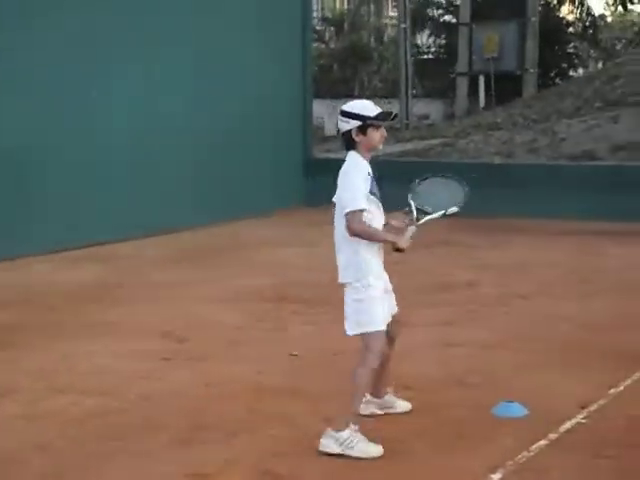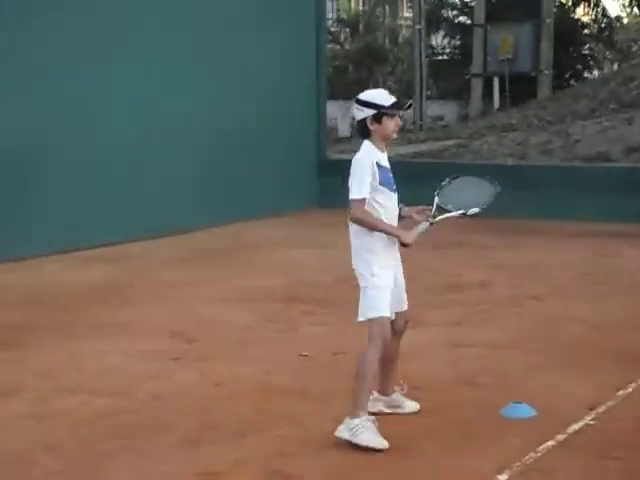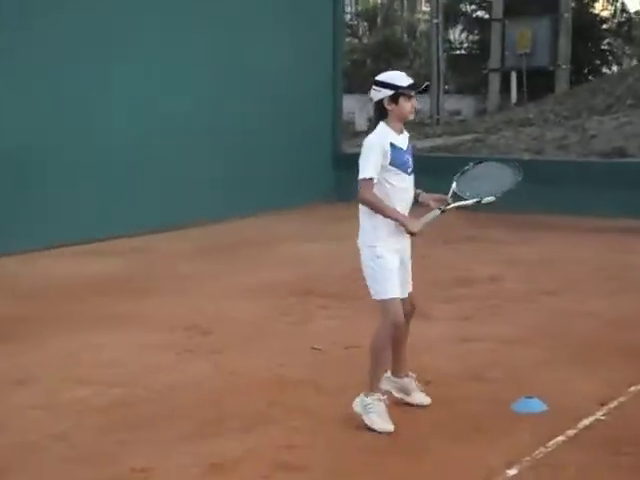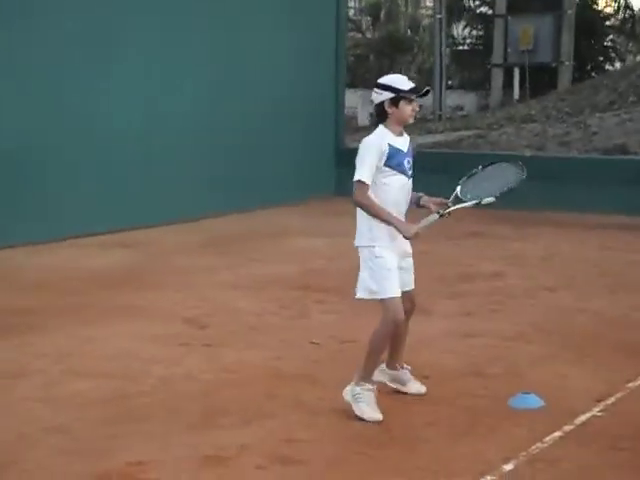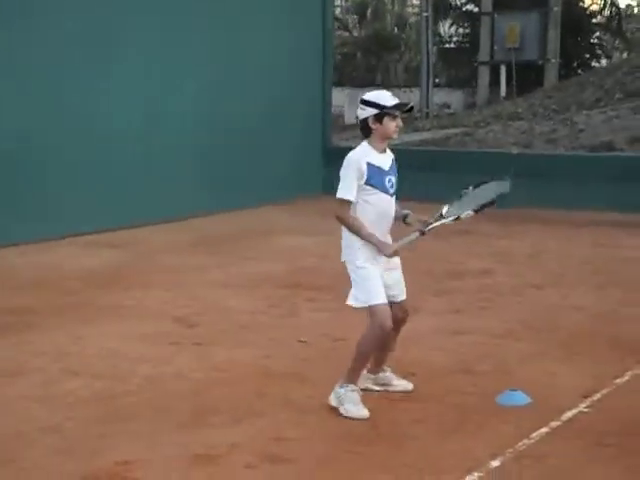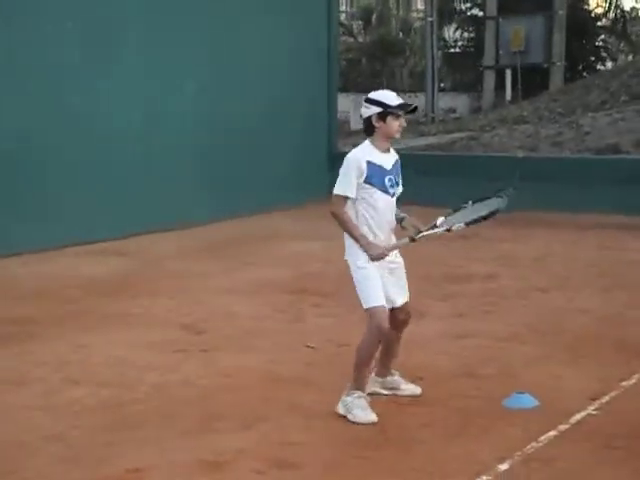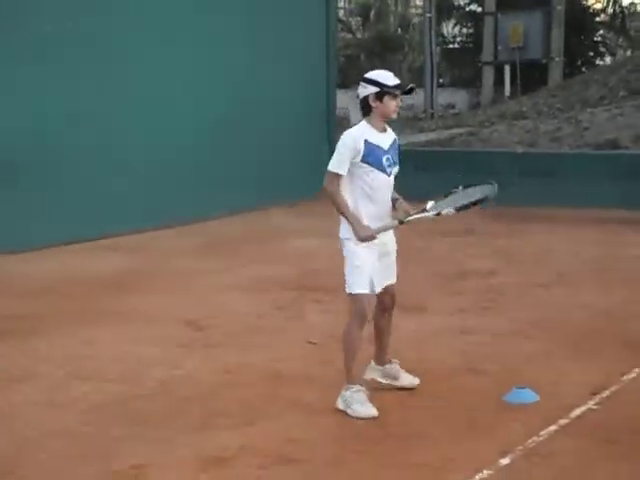
dt=0.1s
person 1, frame 1
left shoulder: (360, 168)
right shoulder: (354, 171)
right elbow: (353, 226)
left wrist: (386, 222)
right wrist: (392, 238)
left hip: (372, 268)
right hip: (361, 272)
left knee: (390, 330)
right knee: (375, 352)
left ankle: (377, 395)
right ankle: (343, 433)
person 1, frame 2
left shoulder: (380, 157)
right shoulder: (365, 159)
right elbow: (357, 213)
left wrist: (404, 212)
right wrist: (398, 232)
left hip: (388, 258)
right hip: (373, 262)
left knee: (397, 327)
right knee: (380, 338)
left ankle: (385, 394)
right ankle: (357, 420)
person 1, frame 3
left shoulder: (402, 139)
right shoulder: (376, 141)
right elbow: (365, 193)
left wrist: (422, 197)
right wrist: (403, 220)
left hip: (398, 240)
right hip: (378, 242)
left knee: (406, 311)
right knee: (393, 317)
left ankle: (398, 377)
right ankle: (371, 395)
person 1, frame 4
left shoulder: (405, 141)
right shoulder: (374, 143)
right elbow: (360, 196)
left wrist: (421, 200)
right wrist: (398, 223)
left hip: (398, 241)
right hip: (377, 243)
left knee: (407, 306)
right knee: (394, 316)
left ankle: (393, 368)
right ankle: (361, 385)
person 1, frame 5
left shoulder: (390, 158)
right shoulder: (356, 160)
right elbow: (341, 211)
left wrist: (405, 216)
right wrist: (376, 243)
left hip: (385, 251)
right hip: (363, 253)
left knee: (400, 314)
right knee: (382, 323)
left ankle: (377, 372)
right ankle: (346, 388)
person 1, frame 6
left shoulder: (394, 158)
right shoulder: (357, 158)
right elbow: (337, 207)
left wrist: (403, 219)
right wrist: (367, 245)
left hip: (388, 251)
right hip: (364, 254)
left knee: (401, 316)
right knee: (379, 325)
left ankle: (383, 376)
right ankle: (353, 395)
person 1, frame 7
left shoulder: (392, 138)
right shoulder: (353, 138)
right elbow: (330, 185)
left wrist: (397, 202)
right wrist: (356, 223)
left hip: (383, 233)
right hip: (358, 236)
left knee: (387, 301)
right knee: (360, 310)
left ankle: (383, 365)
right ankle: (351, 390)
